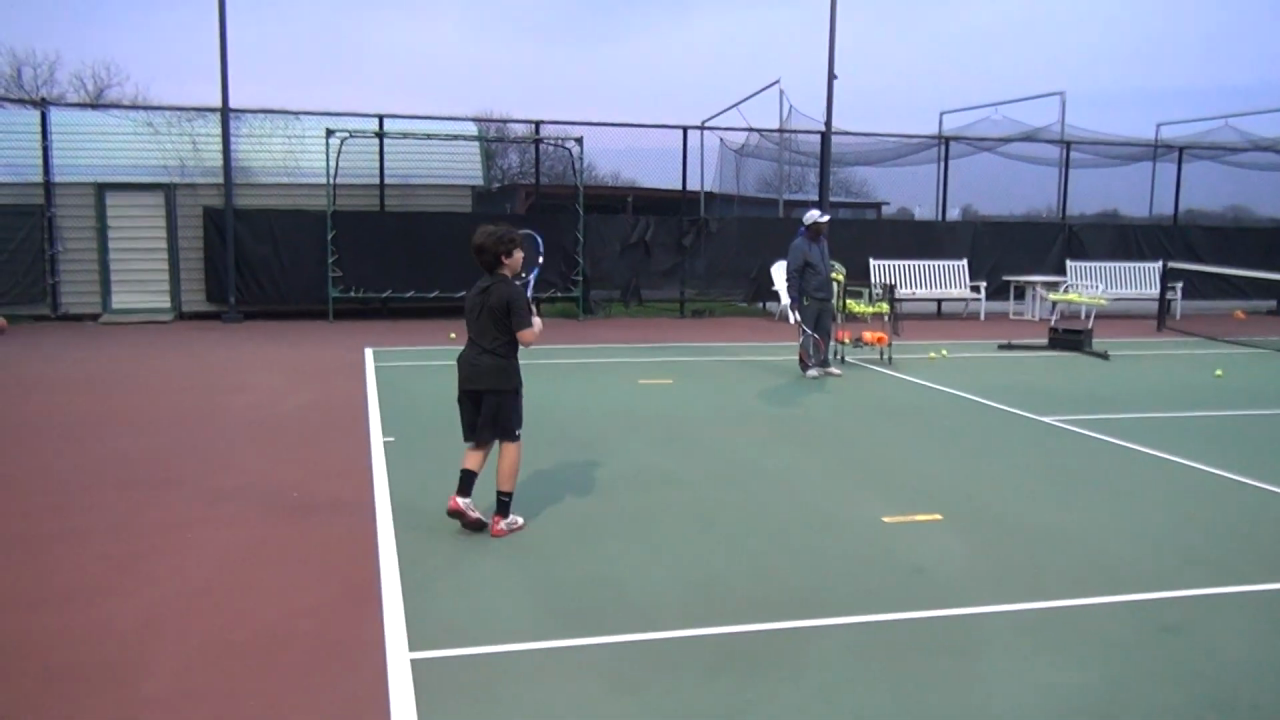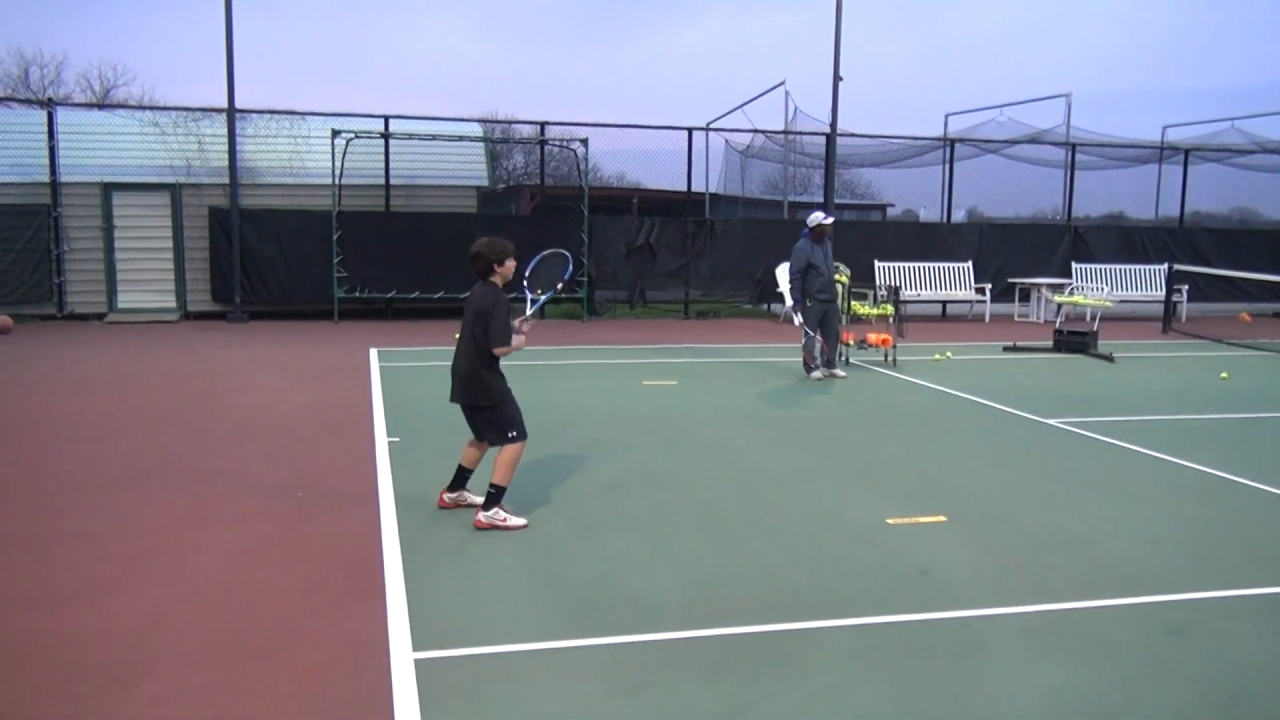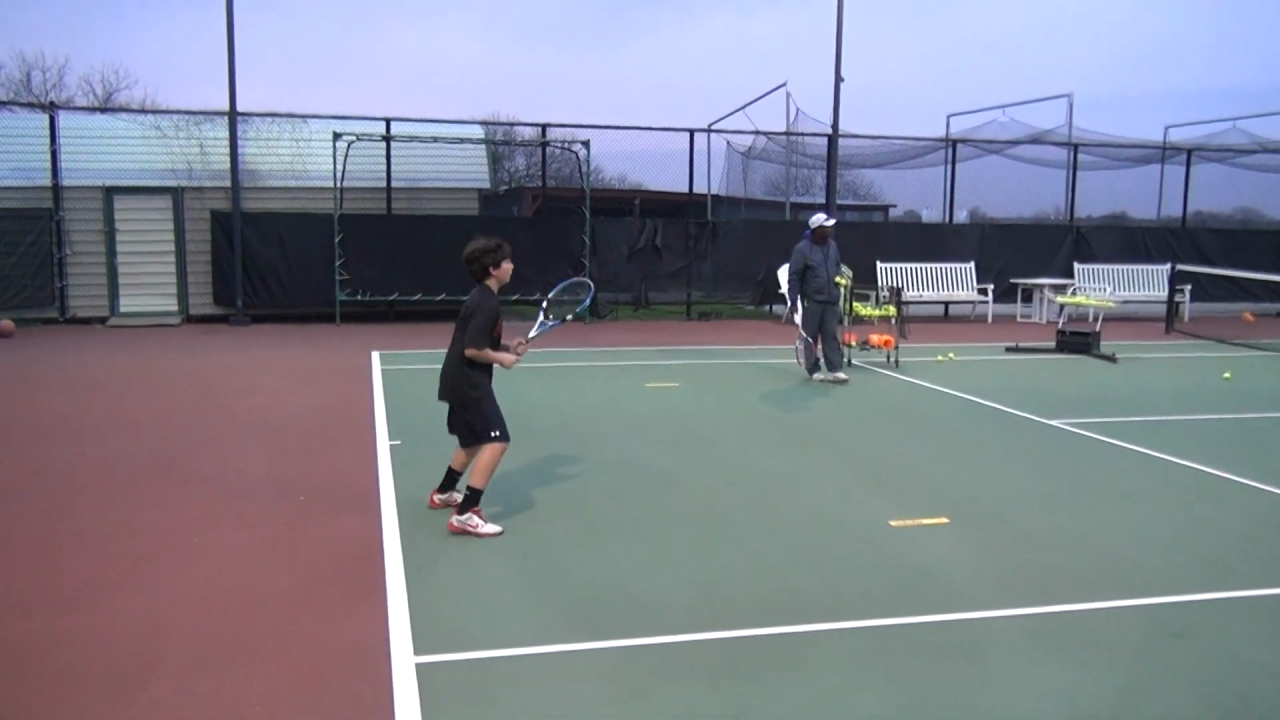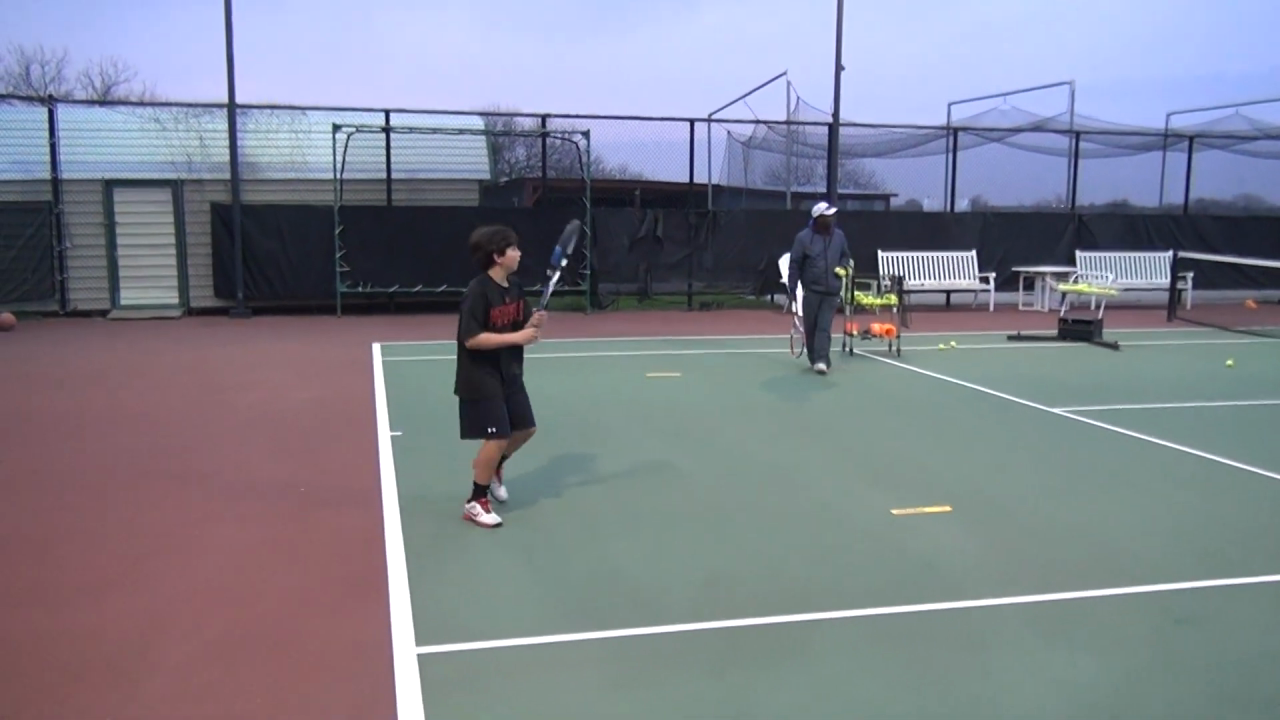
dt=0.4s
person 1, frame 1
left shoulder: (476, 290)
right shoulder: (513, 292)
right elbow: (527, 338)
right wrist: (537, 323)
left hip: (470, 373)
right hip: (500, 375)
left knee: (479, 440)
right knee: (509, 441)
left ankle: (462, 496)
right ankle: (502, 517)
person 1, frame 2
left shoulder: (478, 293)
right shoulder: (498, 300)
right elbow: (498, 348)
left wrist: (511, 328)
right wrist: (518, 341)
left hip: (465, 376)
right hip: (483, 380)
left knee: (485, 435)
right knee: (514, 439)
left ankle: (453, 492)
right ankle: (490, 510)
person 1, frame 3
left shoulder: (481, 297)
right shoulder: (487, 304)
right elbow: (473, 349)
left wrist: (508, 346)
right wrist: (503, 358)
left hip: (460, 378)
right hip: (468, 380)
left knee: (474, 439)
right knee: (497, 440)
left ankle: (444, 492)
right ankle: (465, 513)
person 1, frame 4
left shoulder: (514, 286)
right shoulder: (477, 292)
left elbow: (519, 324)
right elbow: (472, 339)
left wrist: (532, 325)
right wrist: (516, 337)
left hip: (509, 372)
right hip: (480, 375)
left knee: (524, 428)
right knee: (496, 437)
left ankle: (492, 469)
right ankle: (476, 502)
person 2, frame 1
left shoulder: (823, 242)
right shoulder: (799, 245)
right elbow: (793, 274)
left wrist: (833, 275)
right wrist: (794, 298)
left hip: (825, 297)
right hip: (808, 298)
left knee: (824, 333)
left ankle: (823, 364)
right ankle: (807, 366)
person 2, frame 2
left shoulder: (826, 243)
right shoulder: (802, 247)
right elbow: (795, 276)
left wrist: (836, 276)
right wrist: (796, 300)
left hip: (830, 298)
right hip: (811, 300)
left knee: (832, 333)
right knee: (809, 335)
left ankle: (829, 366)
right ankle: (811, 367)
person 2, frame 3
left shoulder: (832, 245)
right shoulder: (802, 249)
right elbow: (794, 277)
left wrist: (839, 277)
right wrist: (793, 301)
left hip: (832, 300)
right hip: (812, 300)
left knee: (831, 335)
right knee: (810, 336)
left ankle: (834, 370)
right ankle: (814, 369)
person 2, frame 4
left shoulder: (839, 235)
right shoulder: (804, 237)
left elbow: (845, 256)
right elbow: (794, 265)
left wrist: (842, 267)
right wrist: (792, 289)
left hip: (832, 291)
right hip: (811, 290)
left knee: (824, 327)
right knee: (811, 326)
left ankle: (821, 360)
right ankle: (814, 358)
